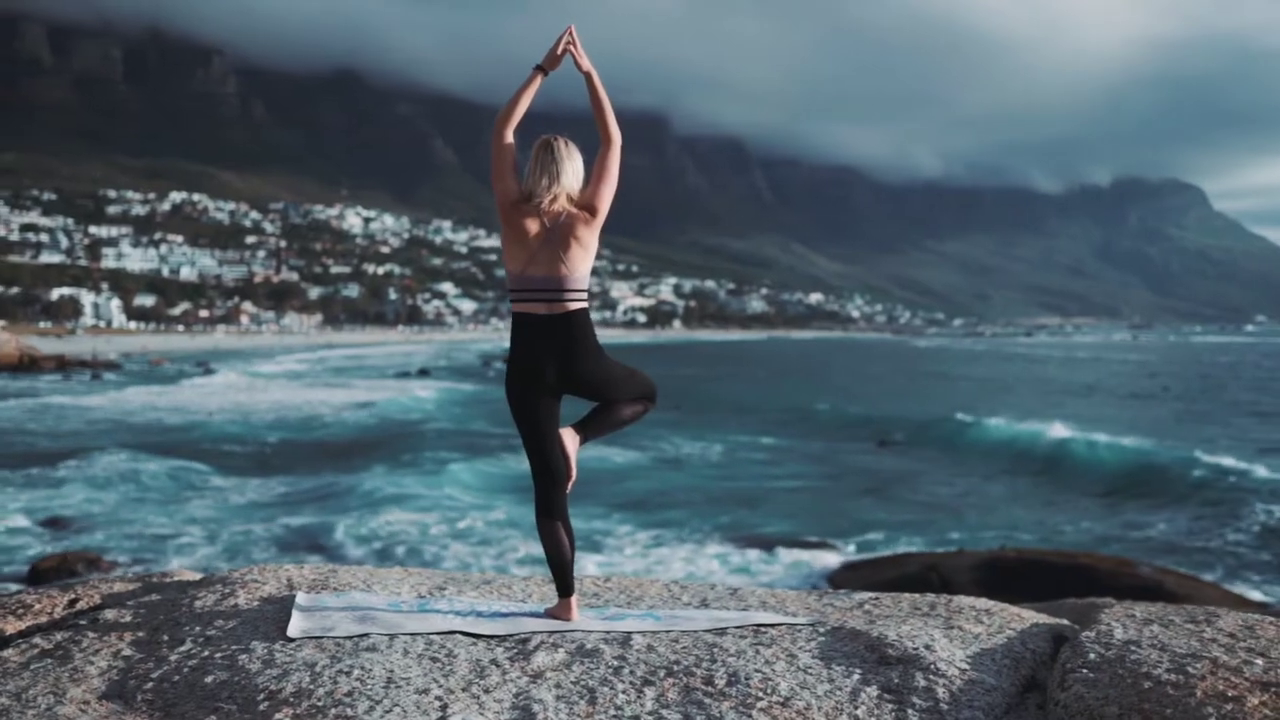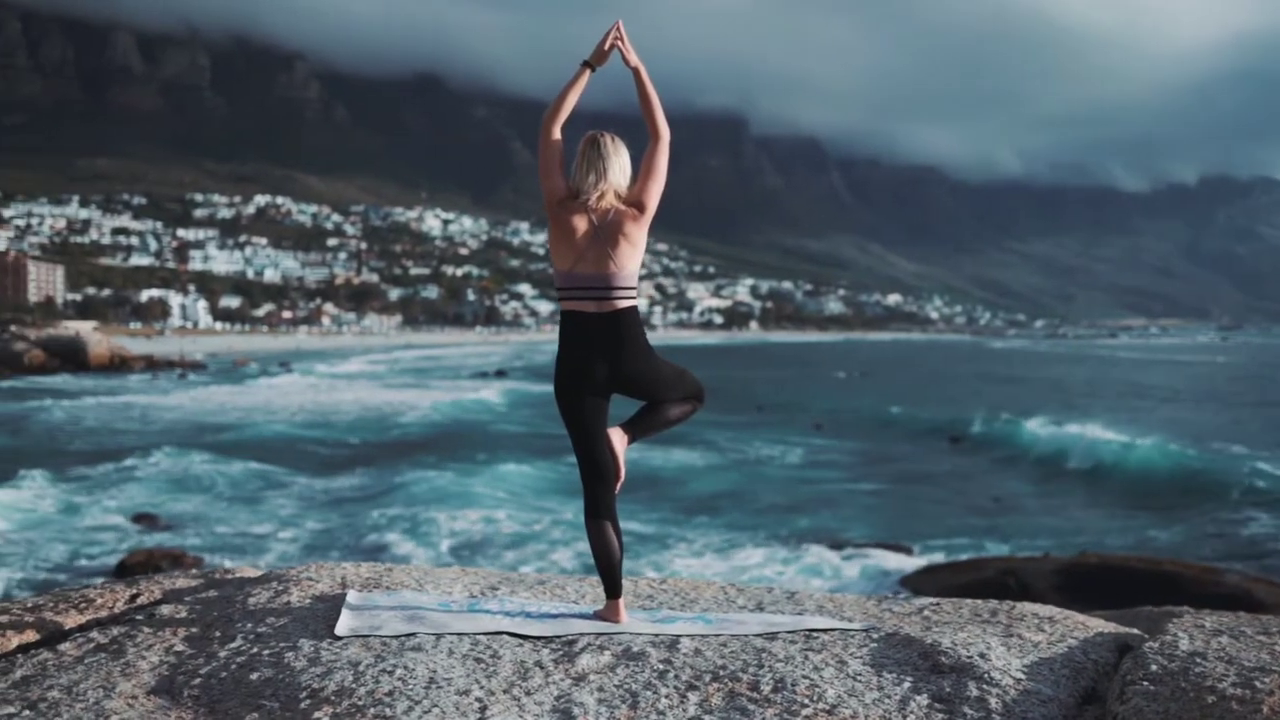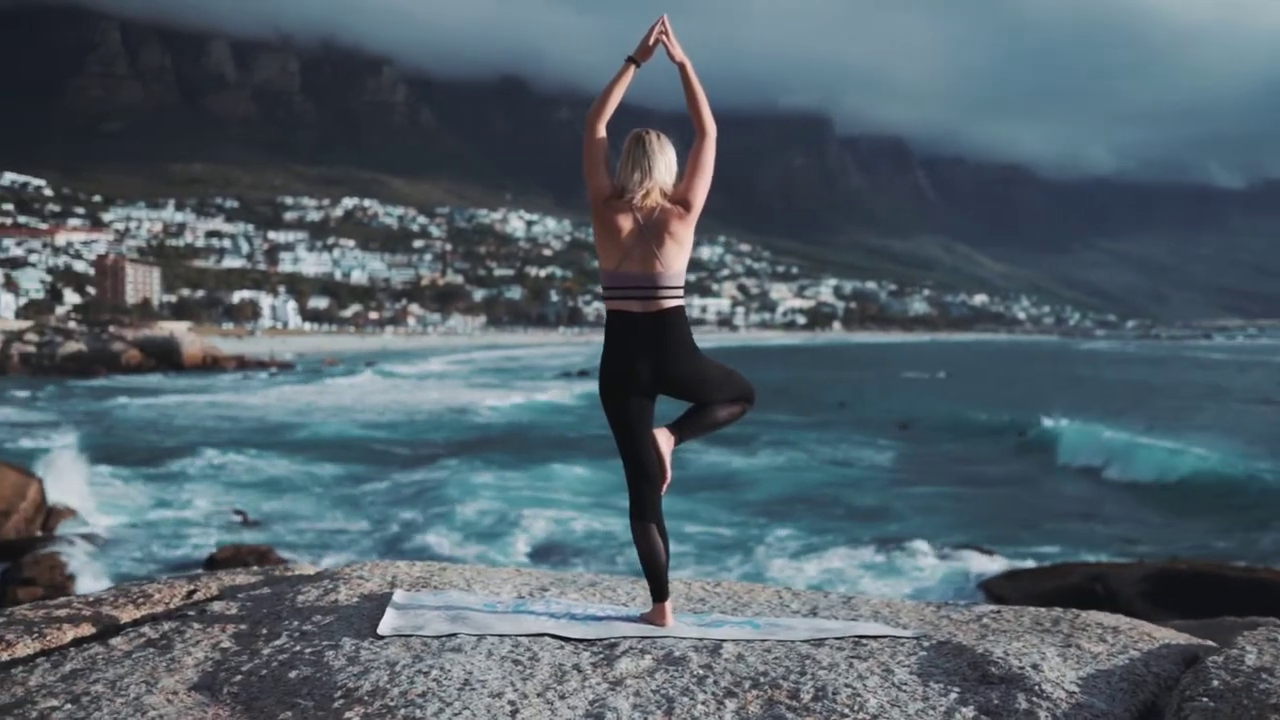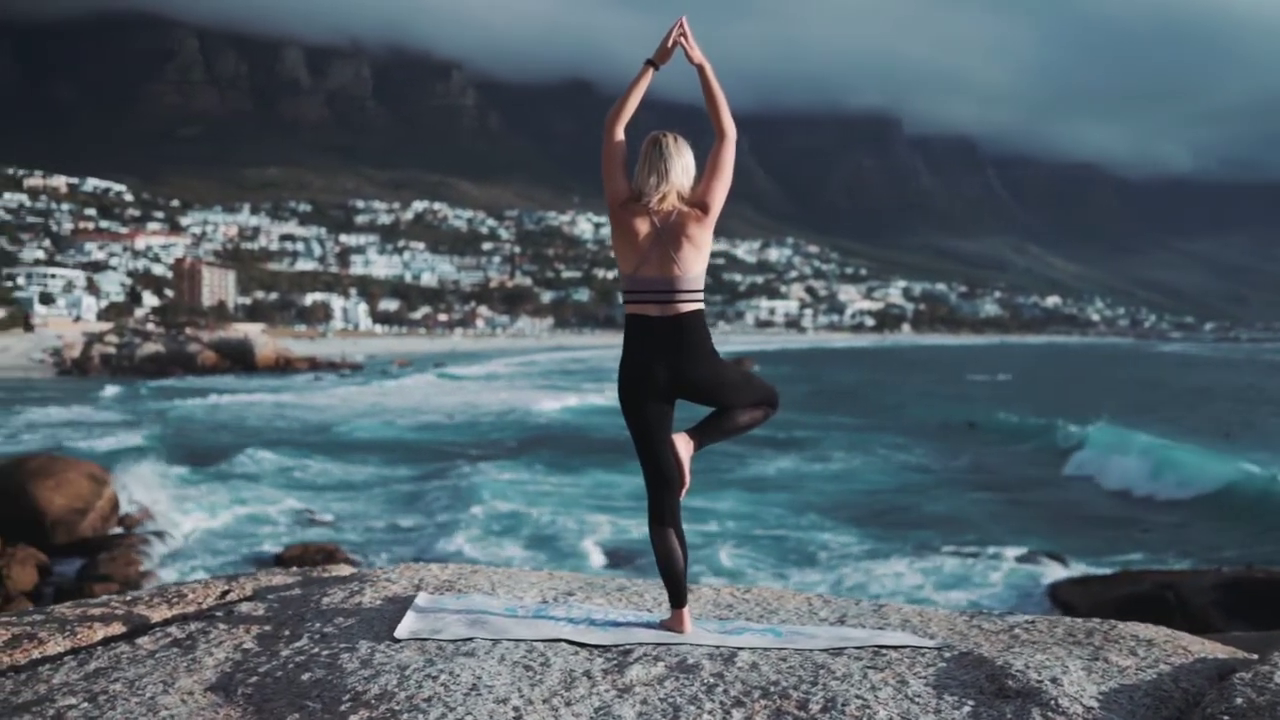
dt=1s
person 1, frame 1
left shoulder: (513, 216)
right shoulder: (588, 218)
left elbow: (502, 133)
right elbow: (613, 140)
left wrist: (544, 69)
right wrist: (587, 69)
left hip: (527, 359)
right hip: (578, 354)
left knee: (548, 487)
right knee: (643, 393)
left ankle: (566, 601)
right ankle: (576, 435)
person 1, frame 2
left shoulder: (561, 214)
right shoulder: (636, 216)
left elbow: (550, 130)
right elbow: (662, 137)
left wrist: (591, 64)
right wrist: (635, 65)
left hip: (576, 358)
right hip: (627, 353)
left knee: (597, 487)
right knee: (691, 392)
left ankle: (614, 604)
right ankle: (625, 435)
person 1, frame 3
left shoulder: (605, 213)
right shoulder: (682, 215)
left elbow: (594, 127)
right elbow: (708, 132)
left wrist: (635, 60)
right wrist: (681, 60)
left hip: (621, 359)
right hip: (673, 353)
left knee: (642, 490)
right knee: (741, 394)
left ankle: (661, 608)
right ankle: (672, 436)
person 1, frame 4
left shoulder: (624, 217)
right shoulder: (700, 218)
left elbow: (613, 131)
right elbow: (728, 134)
left wrist: (653, 63)
right wrist: (700, 62)
left hip: (640, 363)
right hip: (691, 358)
left knee: (662, 494)
right knee: (765, 398)
left ankle: (679, 614)
right ankle: (691, 441)
